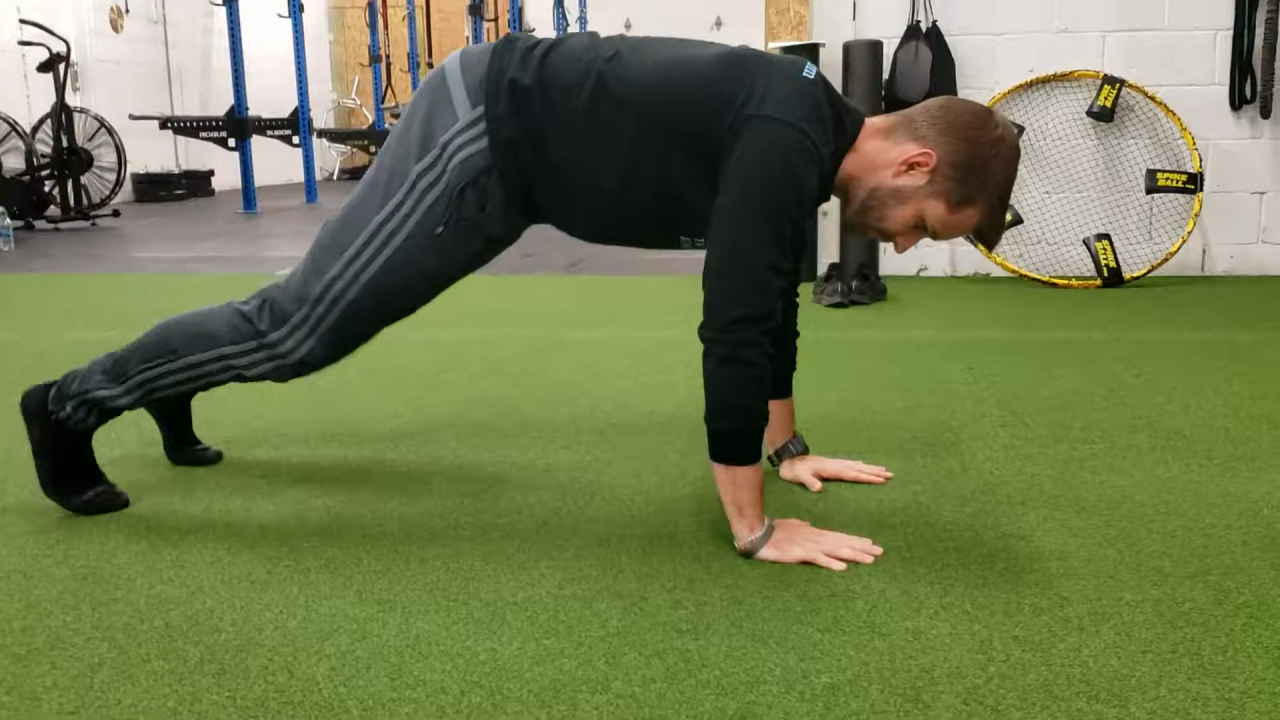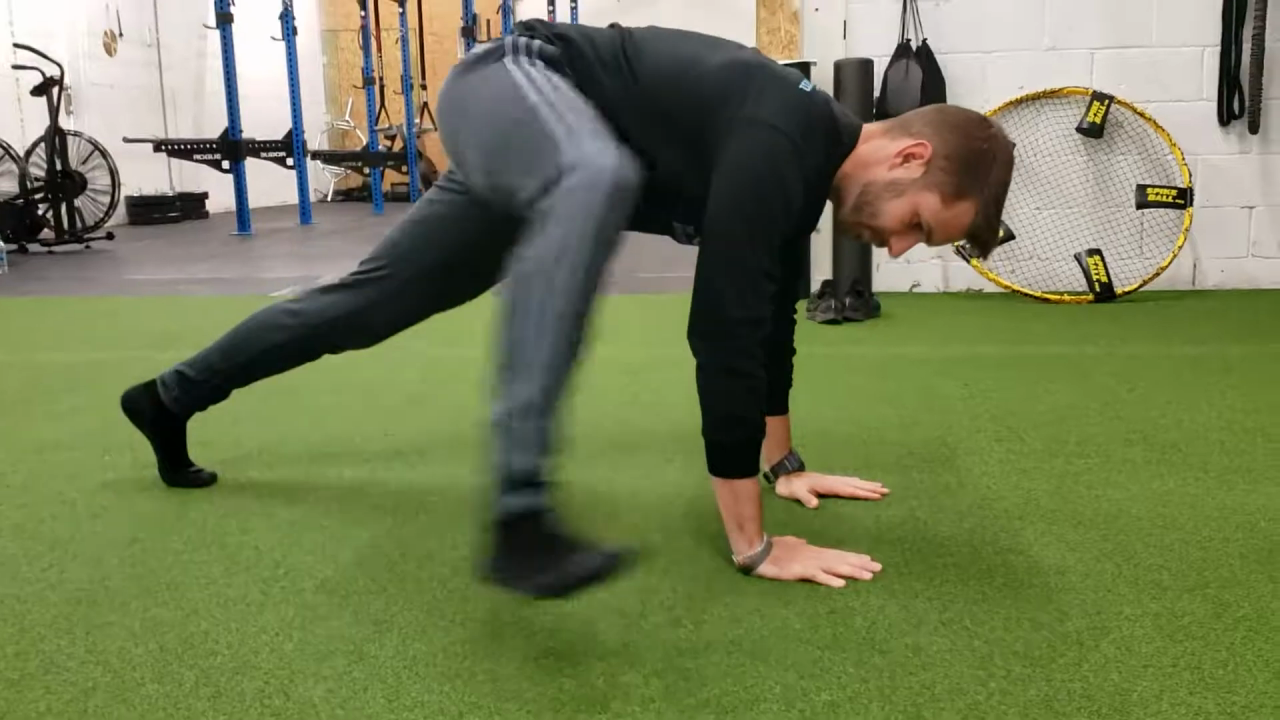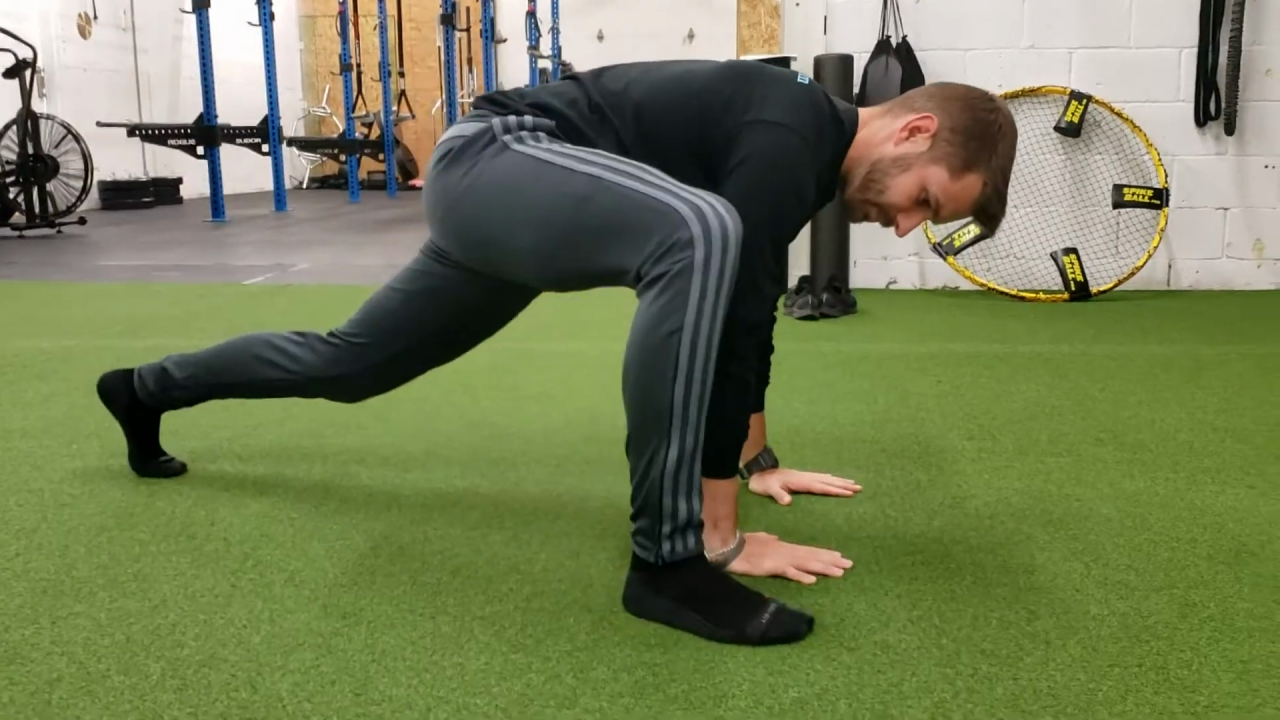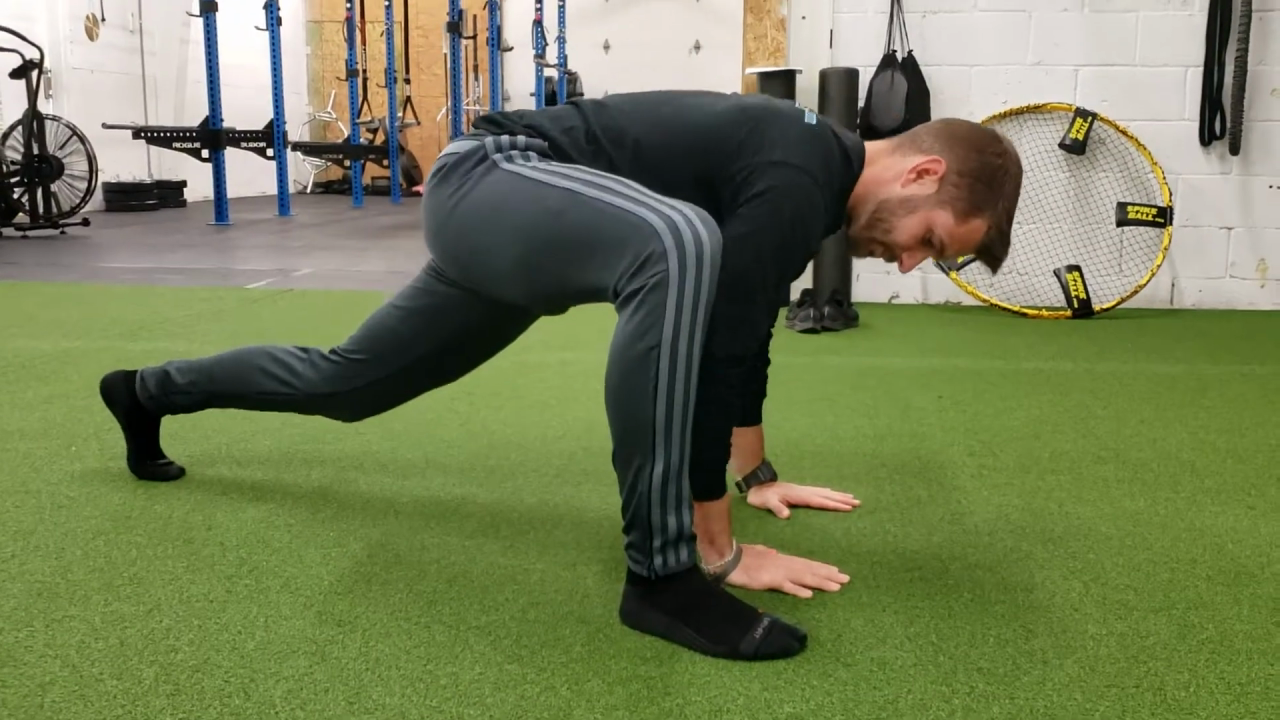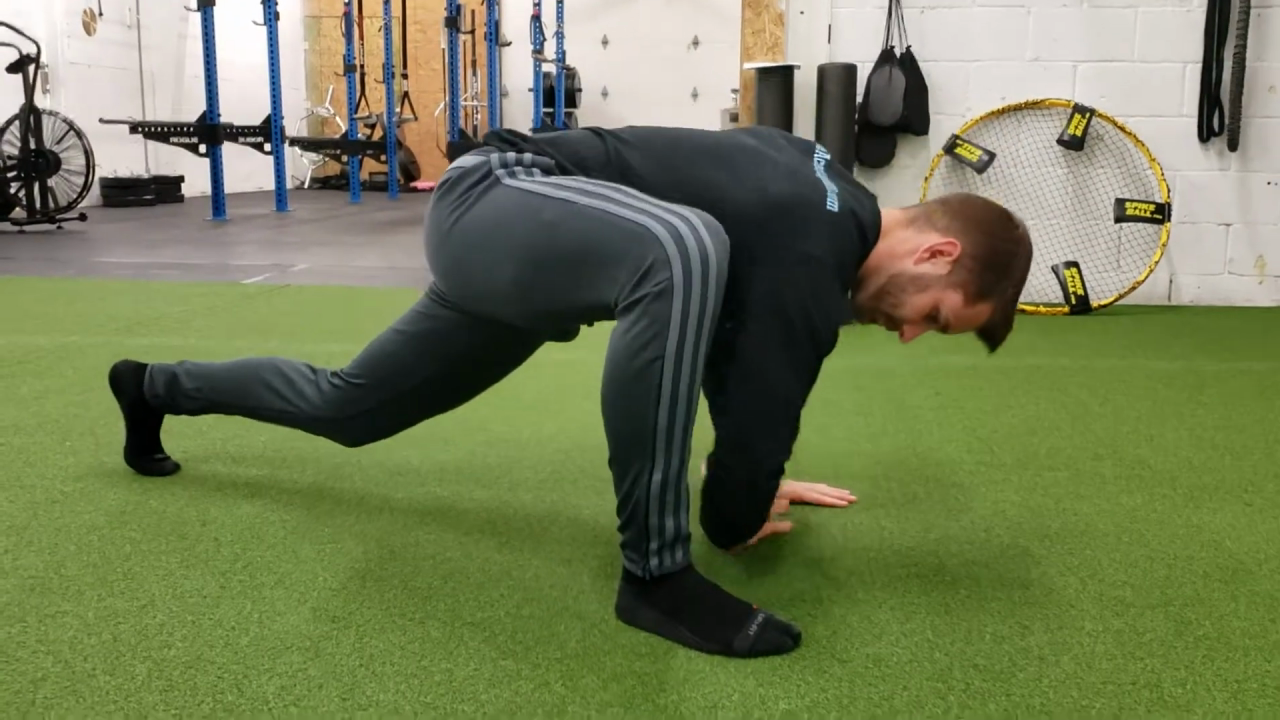
dt=0.4s
person 1, frame 1
left shoulder: (805, 136)
right shoulder: (790, 143)
left elbow: (769, 302)
right elbow: (734, 321)
left wrist: (786, 446)
right wrist: (754, 527)
left hip: (508, 154)
right hip: (482, 132)
left knee: (335, 307)
right knee: (304, 324)
left ankle: (169, 394)
right ankle: (69, 406)
person 1, frame 2
left shoulder: (806, 158)
right shoulder: (780, 147)
left elbow: (769, 312)
right elbow: (725, 330)
left wrist: (783, 461)
right wrist: (750, 543)
left hip: (539, 143)
left knee: (375, 296)
right knee: (599, 182)
left ankle: (170, 398)
right ankle: (520, 511)
person 1, frame 3
left shoulder: (799, 134)
right shoulder: (789, 138)
left elbow: (749, 308)
right elbow: (728, 325)
left wrist: (759, 460)
right wrist: (722, 538)
left hip: (500, 196)
right hip: (492, 159)
left knee: (349, 361)
right knee: (704, 233)
left ankle: (145, 391)
right ankle: (667, 559)
person 1, frame 4
left shoulder: (805, 161)
right shoulder: (799, 182)
left elbow: (738, 326)
right elbow: (712, 354)
left wrist: (754, 473)
right wrist: (715, 549)
left hip: (501, 215)
right hip: (486, 181)
left knee: (346, 383)
right knee: (678, 243)
left ankle: (147, 391)
right ankle: (662, 570)
person 1, frame 5
left shoulder: (826, 198)
right shoulder: (813, 261)
left elbow: (724, 327)
right elbow: (739, 485)
left wrist: (757, 482)
right wrist: (744, 526)
left hip: (499, 234)
right hip: (489, 202)
left knee: (345, 406)
right knee: (683, 250)
left ankle: (154, 388)
right ankle: (655, 571)
